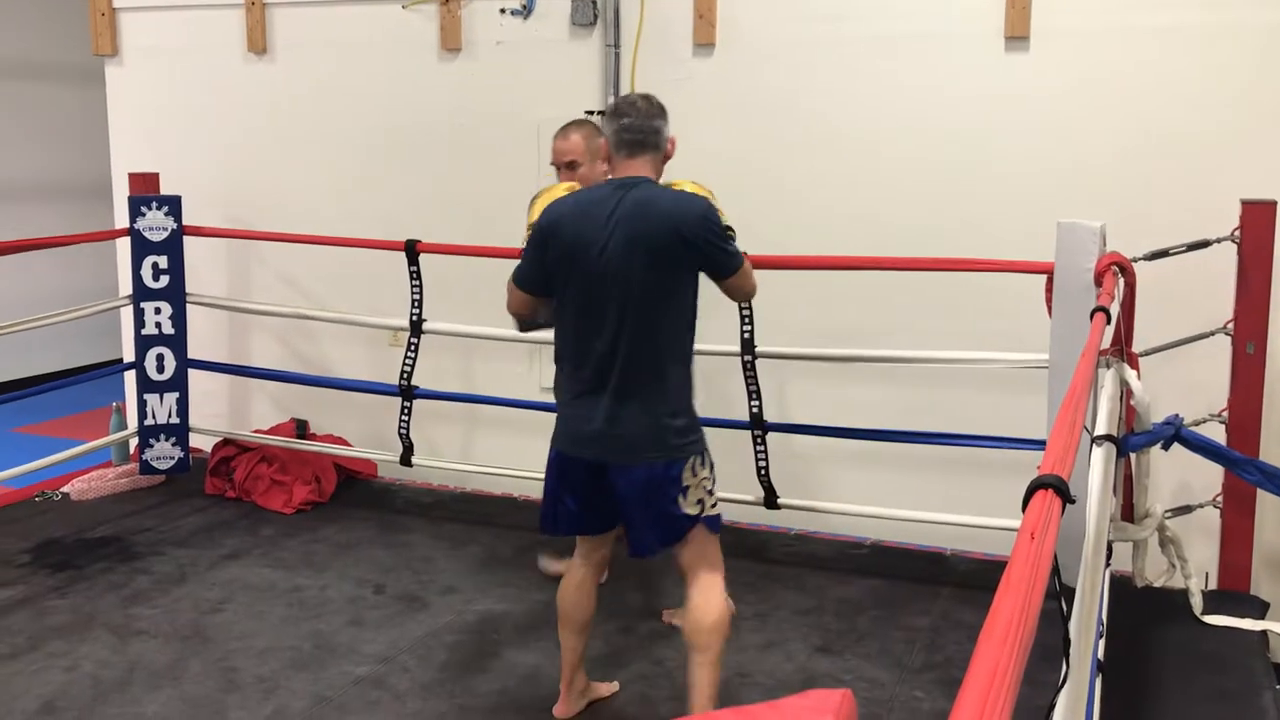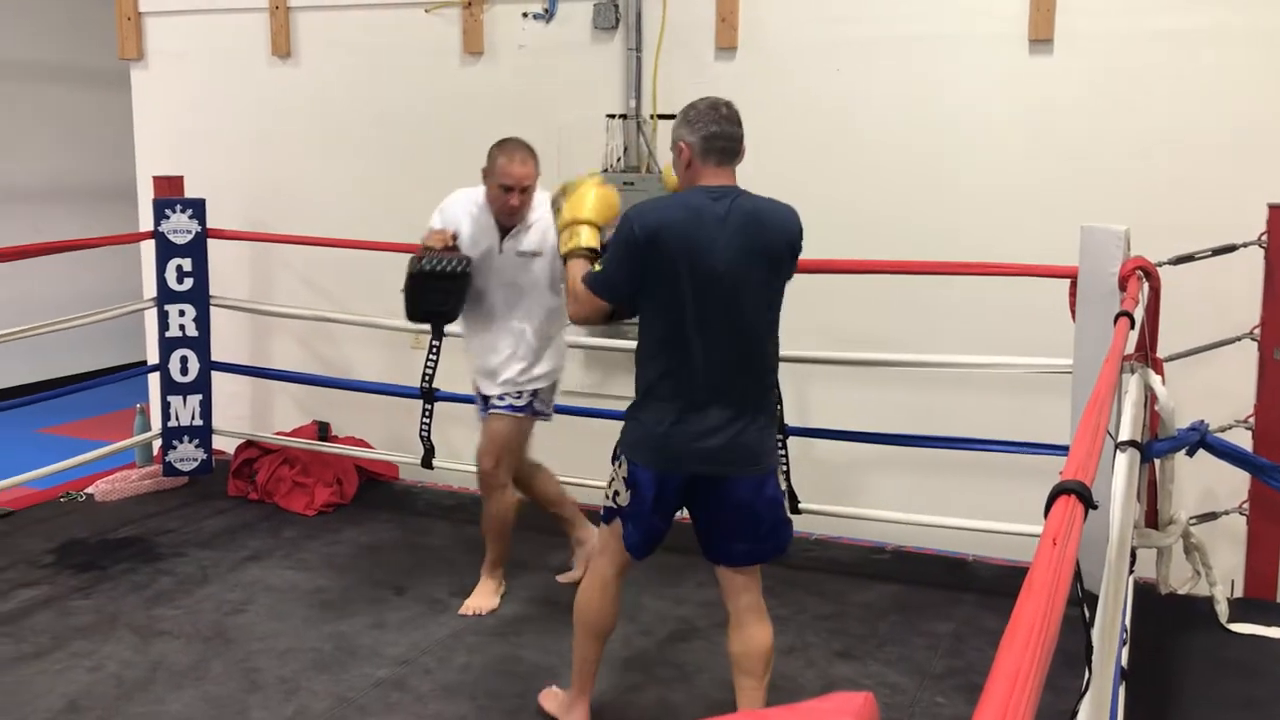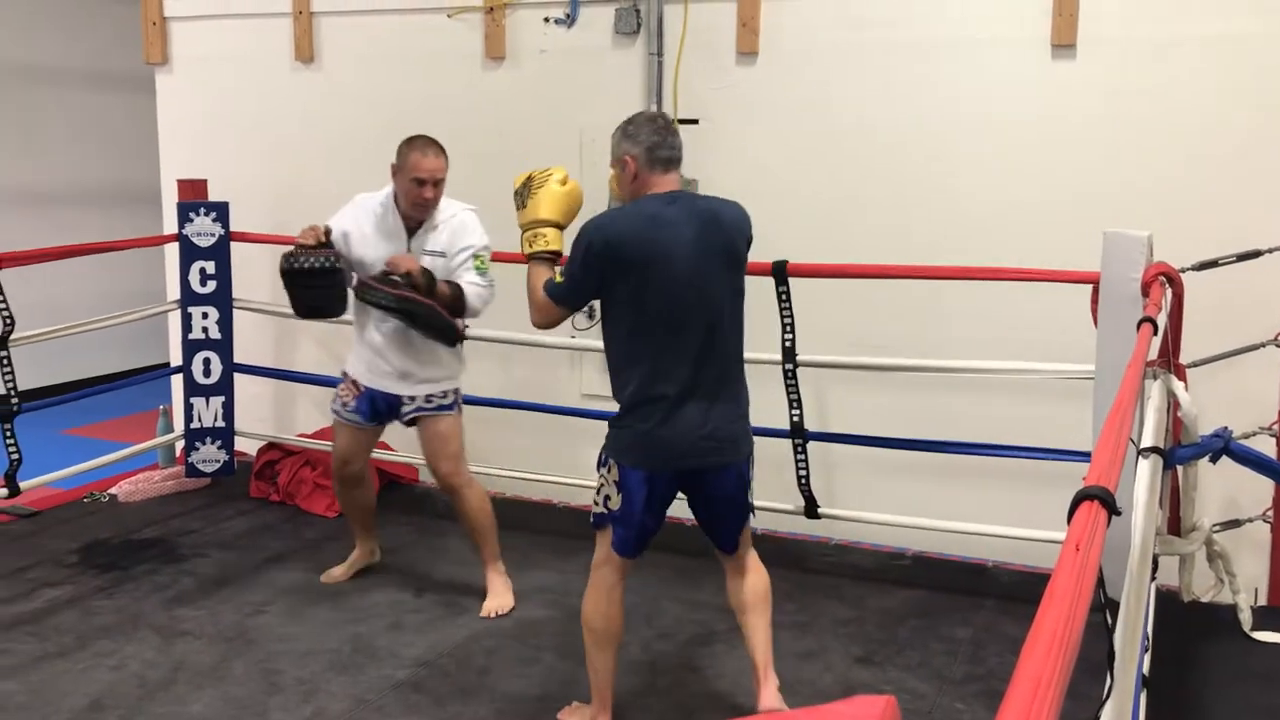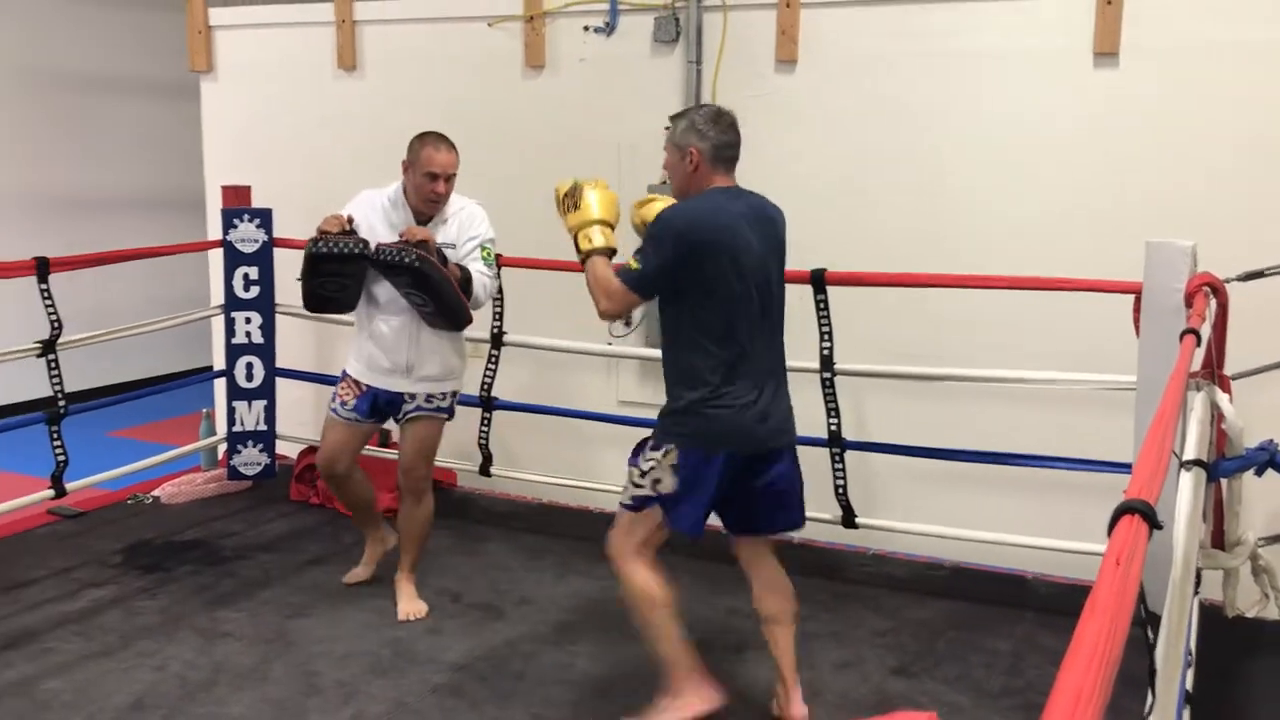
dt=0.5s
person 1, frame 1
left shoulder: (562, 215)
right shoulder: (690, 213)
left elbow: (519, 307)
right elbow: (744, 289)
left hip: (582, 428)
right hip: (659, 433)
left knee: (590, 554)
right knee: (703, 568)
person 1, frame 2
left shoulder: (648, 222)
right shoulder: (782, 224)
left elbow: (583, 310)
left wrist: (578, 238)
left hip: (658, 438)
right hip: (744, 445)
left knee: (608, 562)
right knee: (743, 594)
person 1, frame 3
left shoulder: (608, 234)
right shoulder: (732, 220)
left elbow: (543, 314)
left wrist: (539, 234)
left hip: (645, 439)
right hip: (723, 434)
left knee: (609, 566)
right knee: (740, 556)
person 1, frame 4
left shoulder: (679, 223)
right shoulder: (769, 217)
left elbow: (612, 303)
left wrist: (591, 233)
left hip: (703, 426)
right hip: (769, 423)
left knee: (629, 548)
right knee: (757, 555)
person 2, frame 1
left shoulder: (628, 204)
right shoulder: (588, 206)
right wrist: (548, 281)
left hip: (638, 368)
right hip: (622, 364)
left knee: (644, 487)
right knee: (594, 464)
left ankle: (707, 592)
right ankle: (595, 560)
person 2, frame 2
left shoulder: (556, 222)
right shoulder: (458, 207)
right wrist: (431, 247)
left hip: (527, 370)
right hip: (487, 363)
left knee: (491, 472)
right knee: (512, 465)
left ankle: (492, 575)
right ankle: (585, 534)
person 2, frame 3
left shoulder: (461, 222)
right shoulder: (362, 211)
left elbow: (477, 298)
left wrist: (426, 280)
right wrist: (311, 244)
left hip: (431, 375)
right hip: (368, 369)
left knee: (453, 477)
right knee: (347, 466)
left ankle: (496, 575)
right ankle: (366, 548)
person 2, frame 4
left shoulder: (470, 219)
right shoulder: (368, 207)
left elbow: (480, 291)
left wrist: (437, 257)
right wrist: (328, 239)
left hip: (431, 374)
right hip: (368, 366)
left knee: (414, 478)
right knee: (332, 463)
left ankle: (405, 578)
right ankle: (377, 536)
